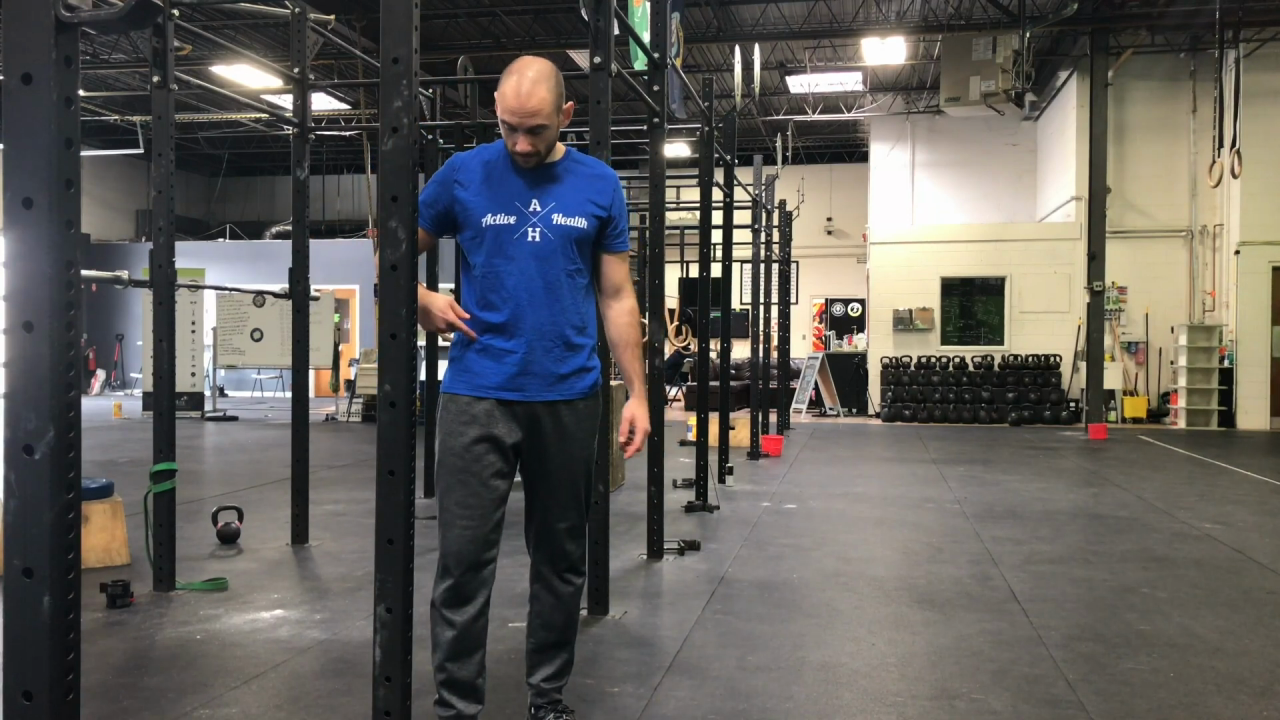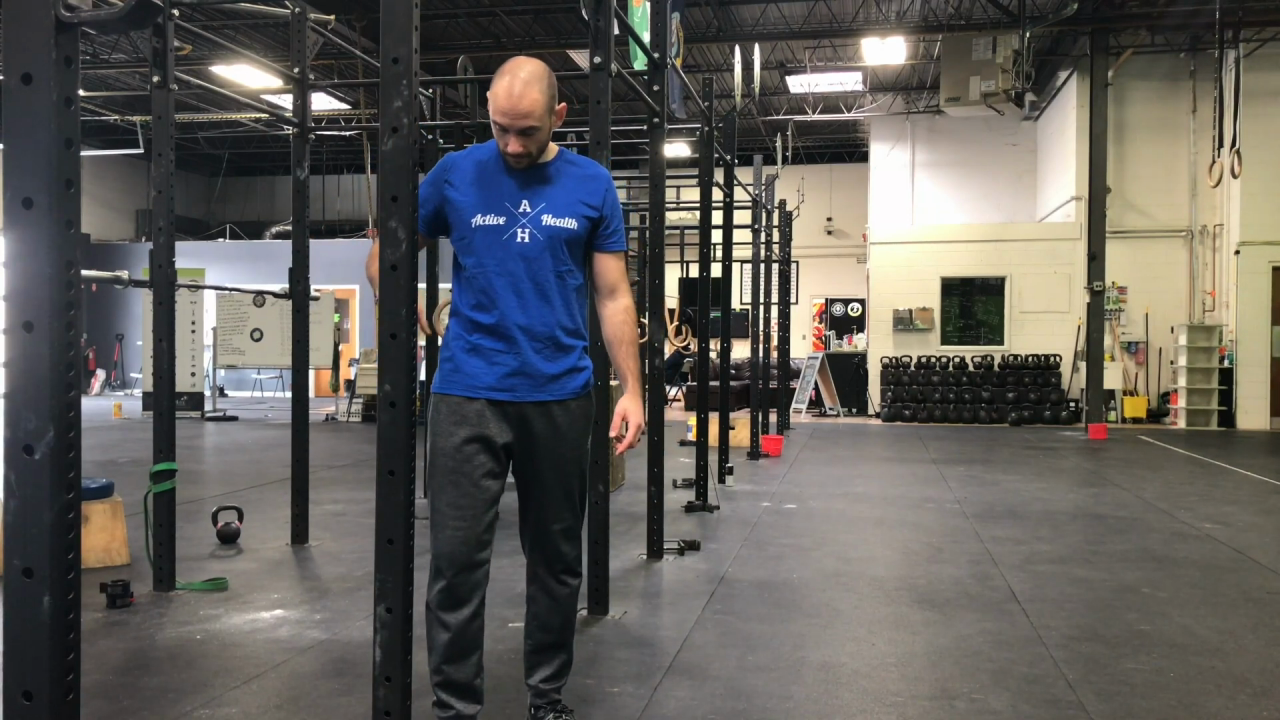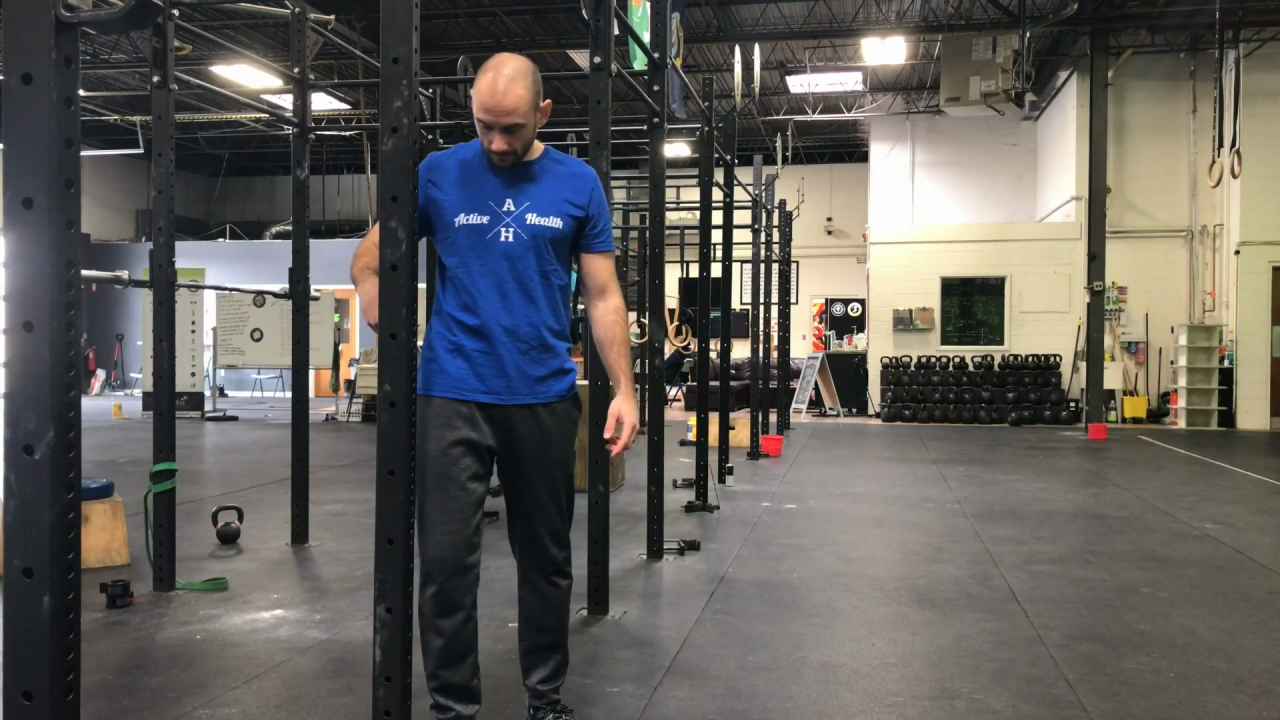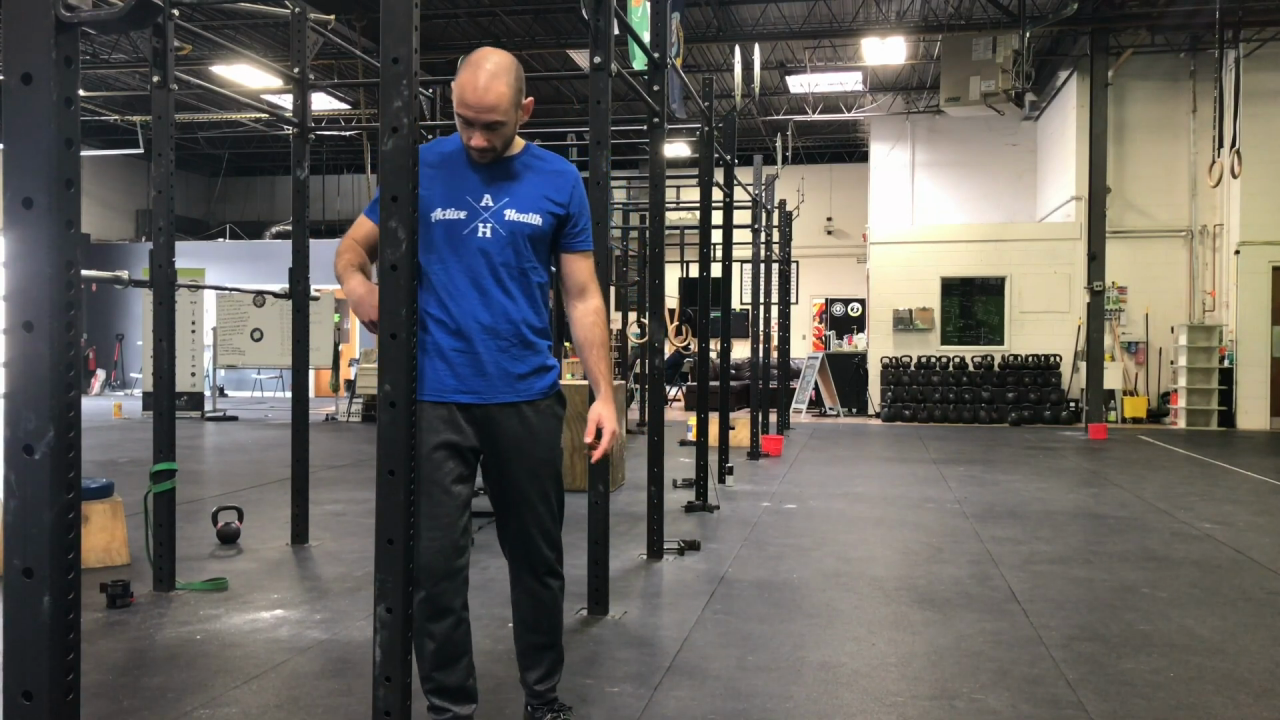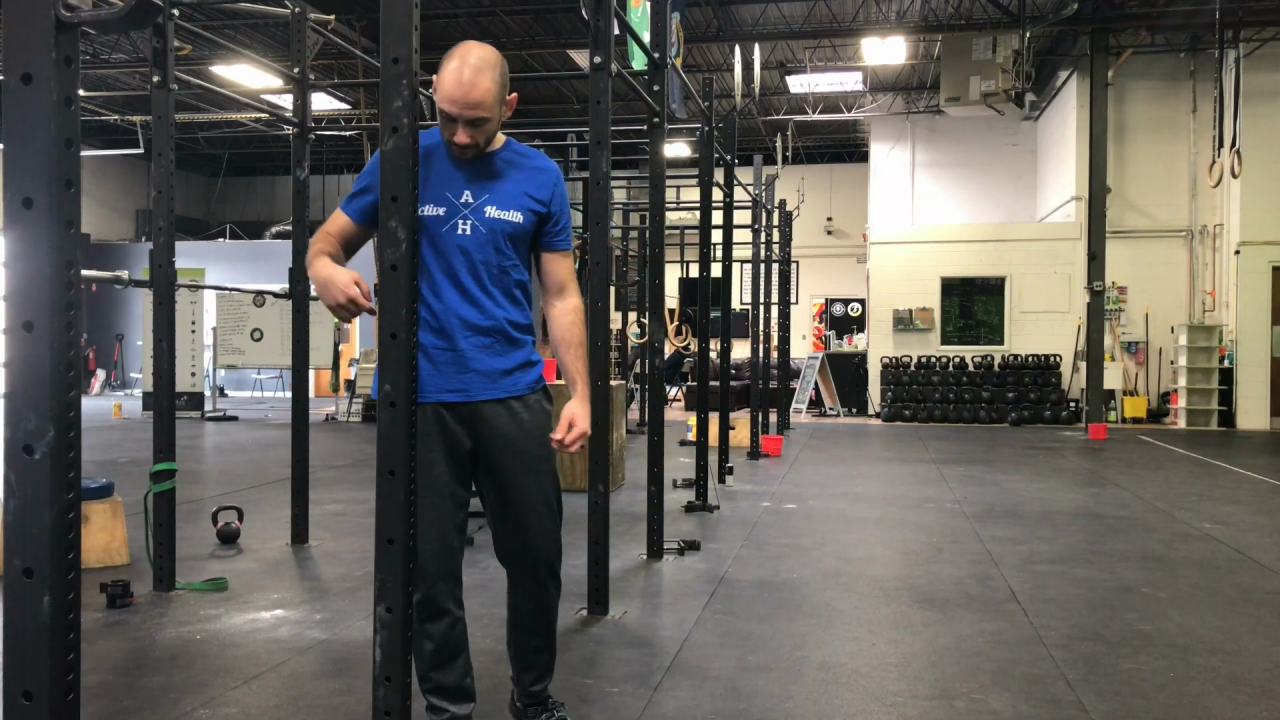
dt=0.5s
person 1, frame 1
left shoulder: (600, 184)
right shoulder: (463, 174)
left elbow: (617, 297)
left wrist: (637, 392)
right wrist: (423, 301)
left hip: (568, 396)
right hip: (478, 394)
left knee: (560, 556)
right knee: (465, 557)
person 1, frame 2
left shoulder: (592, 184)
right shoulder: (455, 174)
left elbow: (613, 295)
right elbow: (384, 252)
left wrist: (631, 389)
left hip: (559, 396)
right hip: (467, 393)
left knee: (556, 556)
right knee: (457, 559)
person 1, frame 3
left shoulder: (578, 183)
right shoulder: (439, 173)
left elbow: (603, 295)
right elbow: (372, 250)
left wrist: (624, 389)
right wrist: (371, 289)
left hip: (544, 397)
right hip: (451, 395)
left knee: (546, 556)
right knee: (446, 561)
person 1, frame 4
left shoulder: (559, 181)
right shoulder: (421, 168)
left elbow: (582, 296)
right elbow: (354, 246)
left wrist: (604, 395)
right wrist: (357, 284)
left hip: (527, 396)
right hip: (433, 396)
left knee: (537, 556)
right knee: (434, 565)
person 1, frame 5
left shoulder: (540, 177)
left elbow: (562, 295)
right elbow: (328, 240)
left wrist: (581, 394)
right wrist: (326, 269)
left hip: (513, 394)
right hip: (419, 397)
left knee: (534, 554)
right knee: (429, 567)
